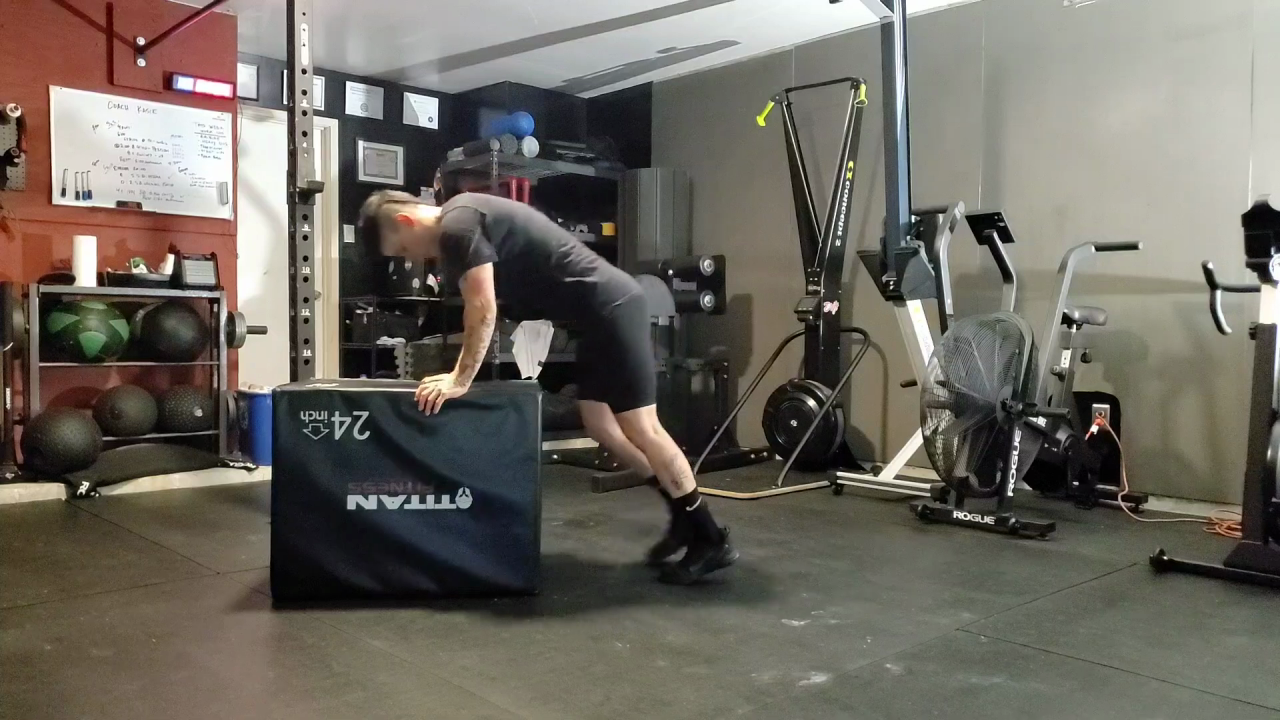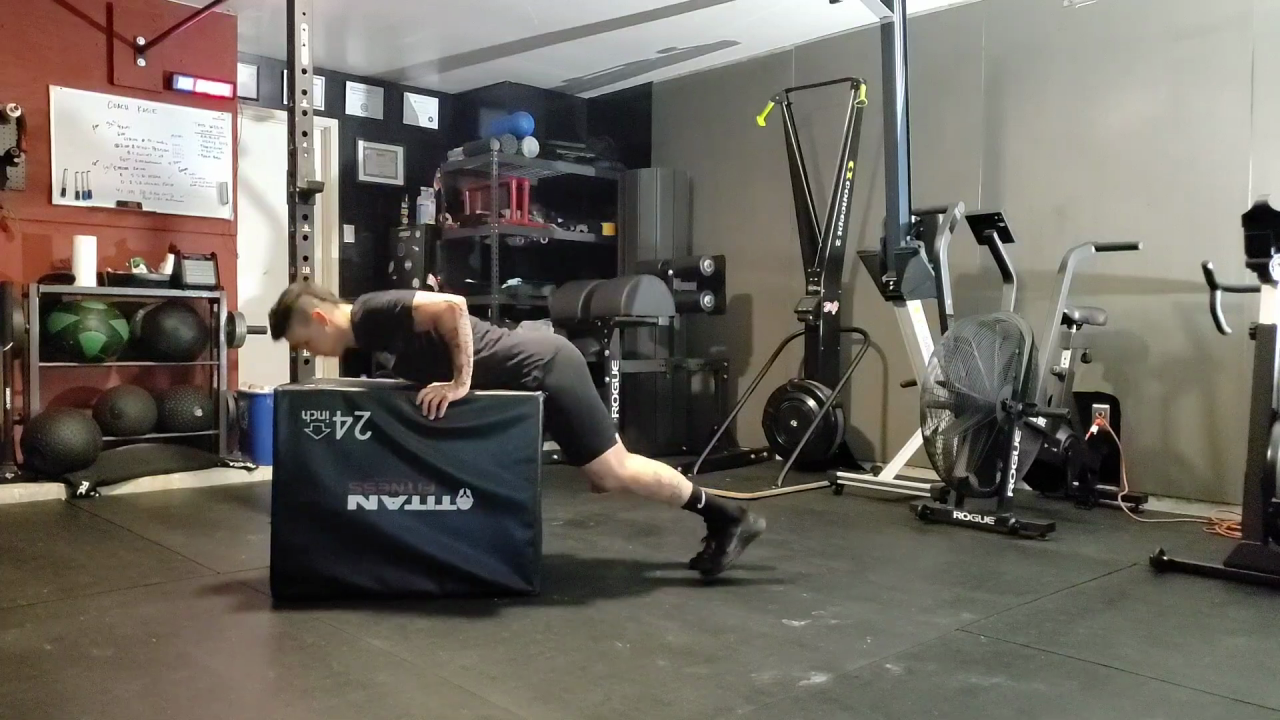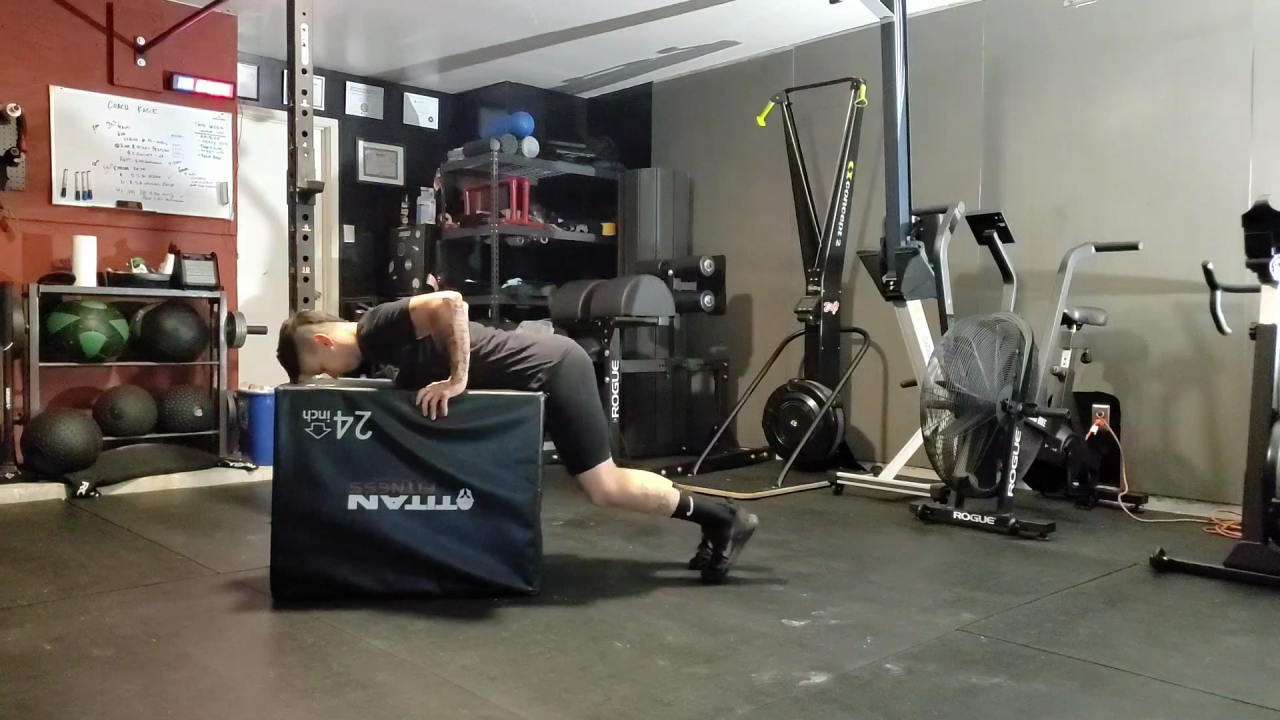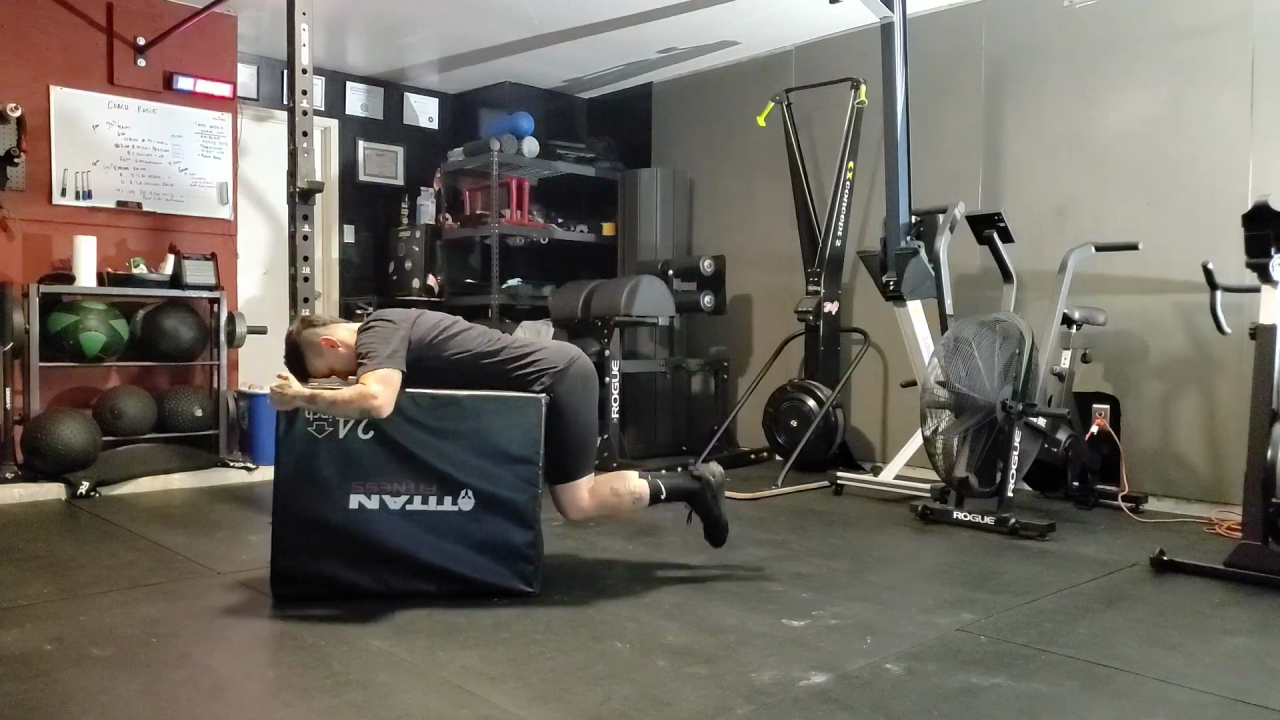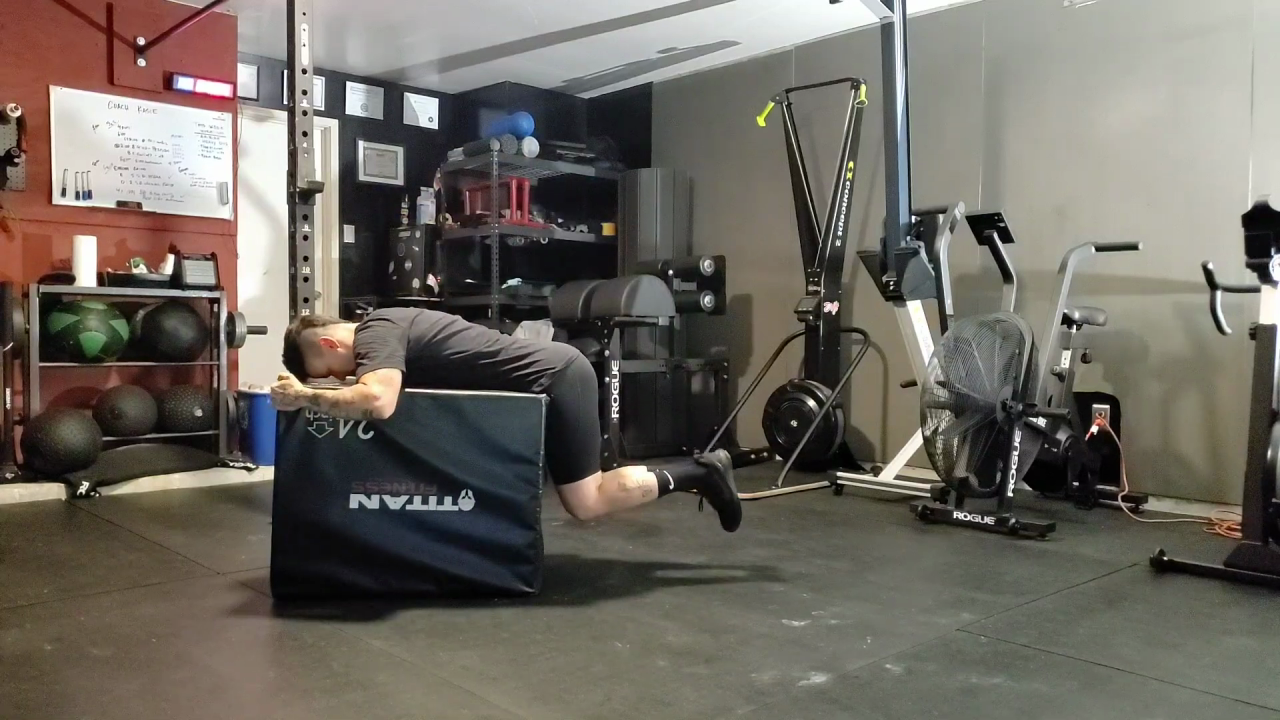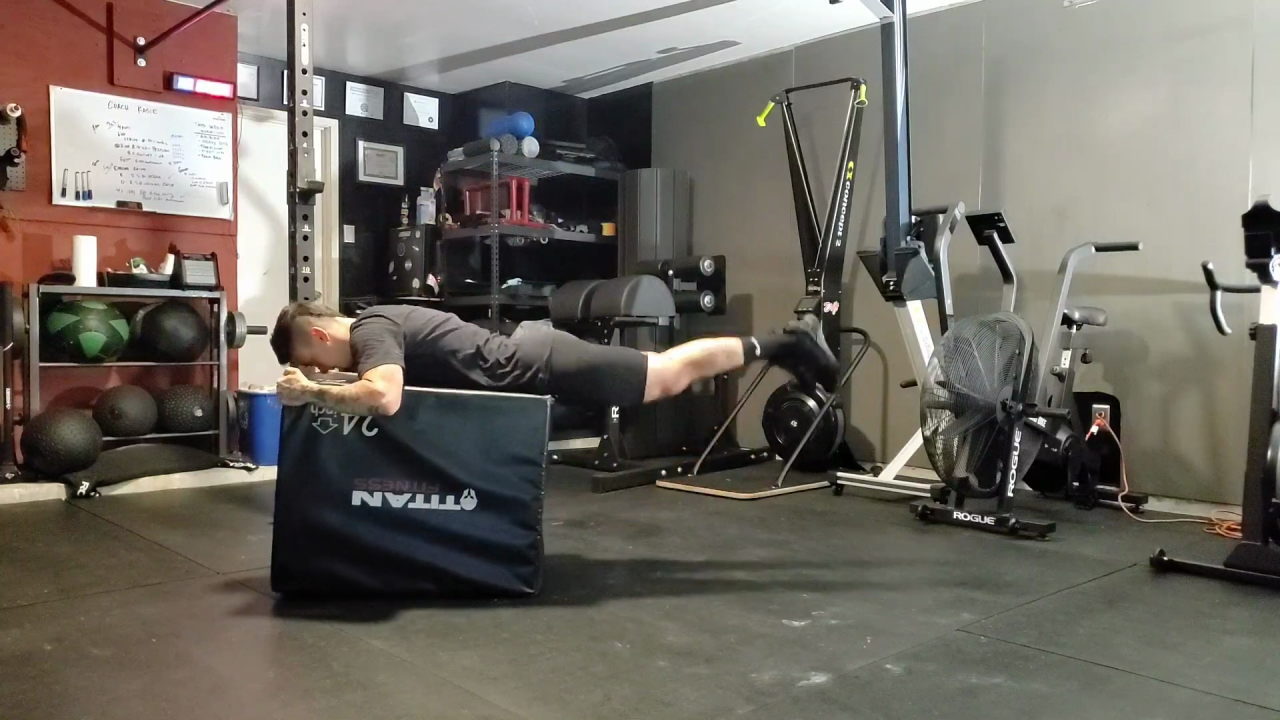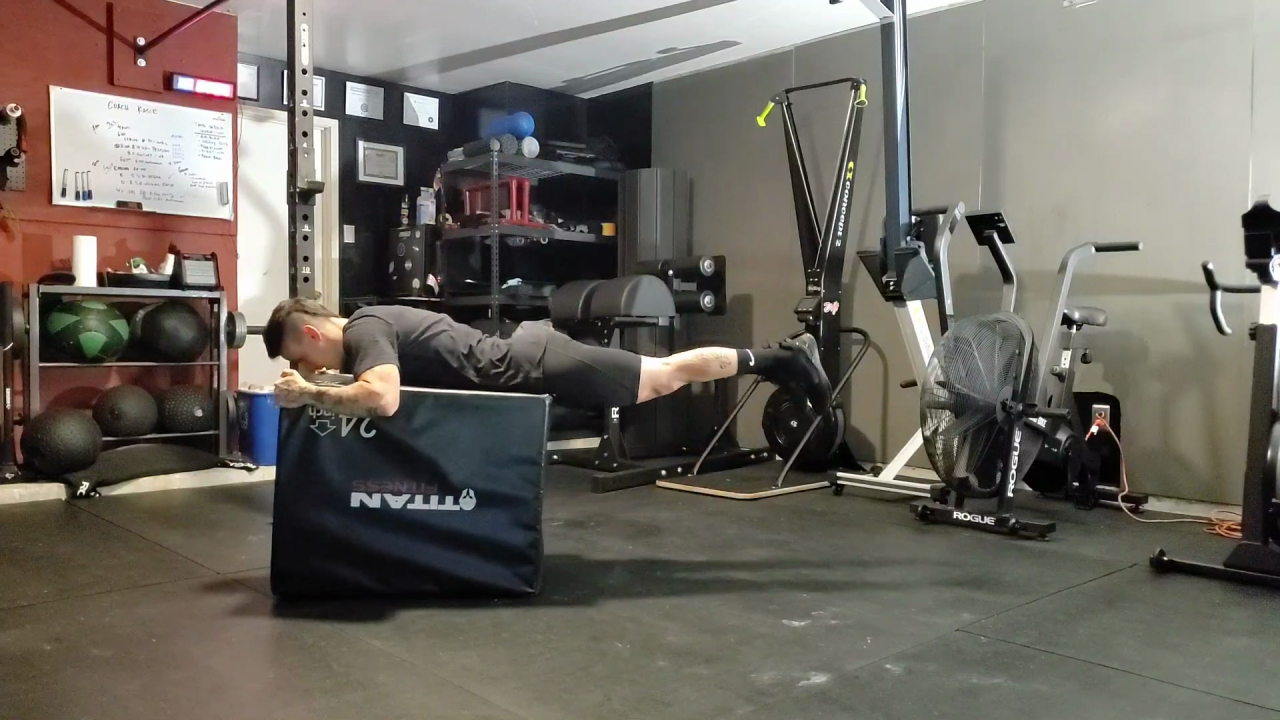
dt=0.7s
person 1, frame 1
left shoulder: (457, 222)
right shoulder: (465, 218)
left elbow: (482, 309)
right elbow: (487, 307)
left wrist: (461, 380)
right wrist: (461, 372)
left hip: (612, 306)
right hip: (601, 312)
left knee: (639, 428)
right knee: (600, 424)
left ankle: (710, 539)
right ankle: (684, 517)
person 1, frame 2
left shoulder: (371, 314)
right shoulder: (375, 334)
left elbow: (452, 309)
left wrist: (460, 384)
right wrist: (451, 383)
left hip: (545, 369)
right hip: (540, 369)
left knee: (611, 471)
right knee: (607, 470)
left ankle: (731, 519)
right ankle: (723, 522)
person 1, frame 3
left shoulder: (375, 327)
right shoulder: (379, 352)
left elbow: (449, 302)
left wrist: (457, 380)
left hip: (552, 370)
right hip: (548, 369)
left knee: (603, 487)
right knee: (599, 481)
left ankle: (724, 518)
right ankle: (714, 519)
person 1, frame 4
left shoulder: (378, 333)
right shoulder: (388, 329)
left elbow: (377, 401)
left wrist: (302, 397)
left hip: (557, 377)
right hip: (556, 371)
left knee: (575, 502)
right knee: (576, 490)
left ankle: (693, 485)
right ankle: (690, 483)
person 1, frame 5
left shoulder: (375, 333)
right shoulder: (386, 327)
left elbow: (378, 402)
right elbow: (385, 389)
left wrist: (304, 397)
right wrist: (318, 394)
left hip: (553, 379)
right hip: (553, 374)
left knee: (585, 503)
right knee: (585, 491)
left ankle: (697, 473)
right ankle: (696, 471)
person 1, frame 6
left shoulder: (370, 331)
right shoulder: (378, 327)
left elbow: (384, 398)
right elbow: (382, 386)
left wrist: (310, 393)
right wrist: (319, 384)
left hip: (543, 369)
right hip: (532, 362)
left knee: (672, 375)
right knee: (668, 373)
left ankle: (784, 343)
right ankle: (784, 344)
person 1, frame 7
left shoulder: (364, 330)
right shoulder: (370, 328)
left elbow: (383, 399)
right elbow: (383, 387)
left wrist: (307, 394)
right wrist: (317, 387)
left hip: (536, 368)
right hip: (526, 358)
left knee: (666, 377)
right knee: (664, 375)
left ankle: (778, 359)
right ankle: (779, 360)
